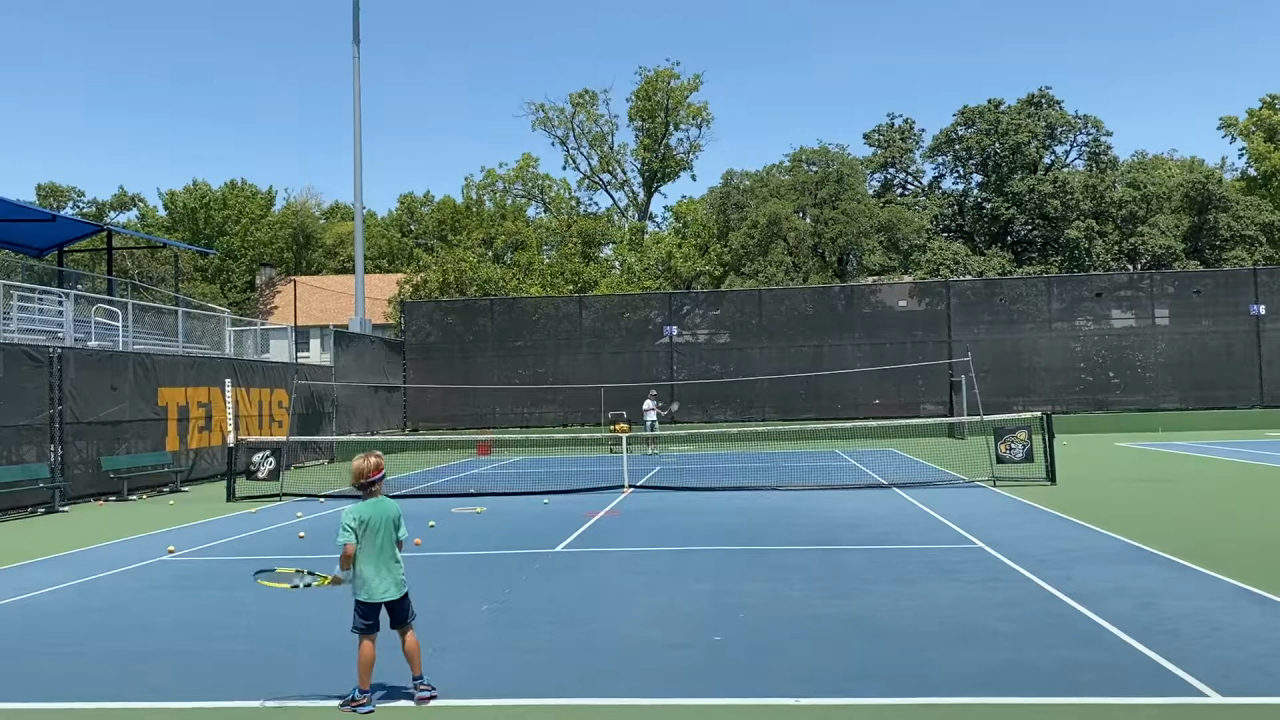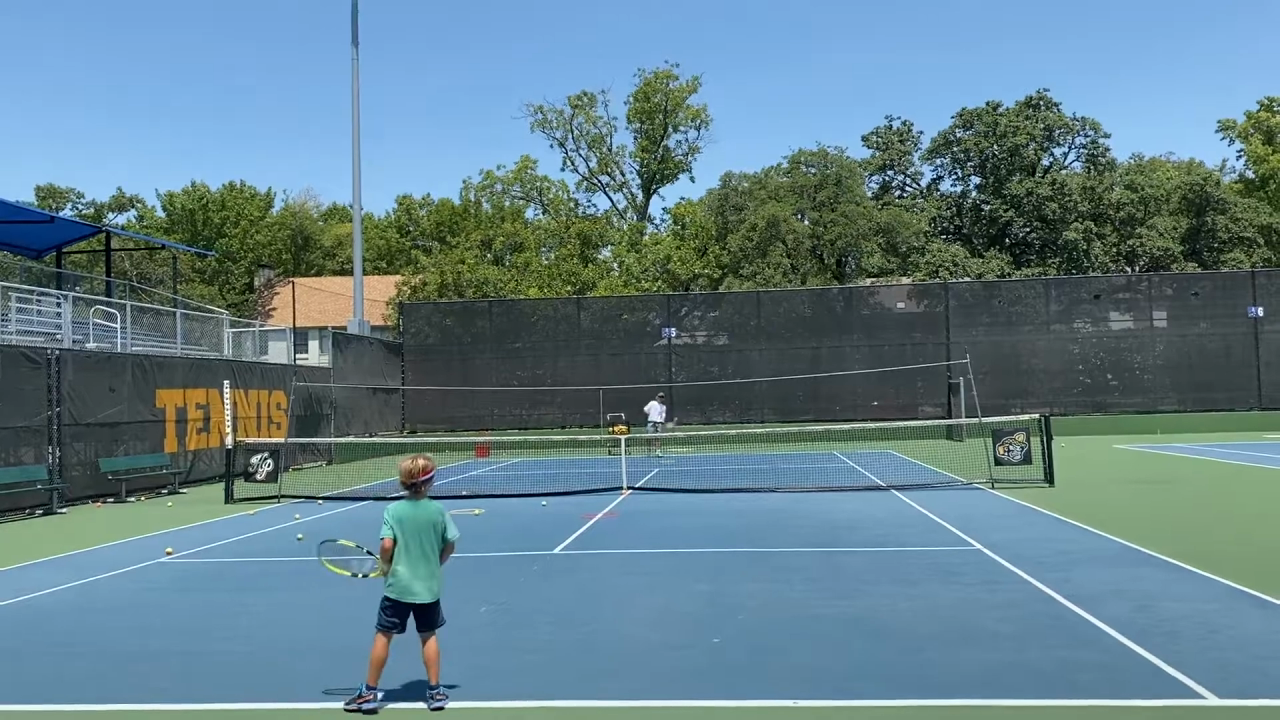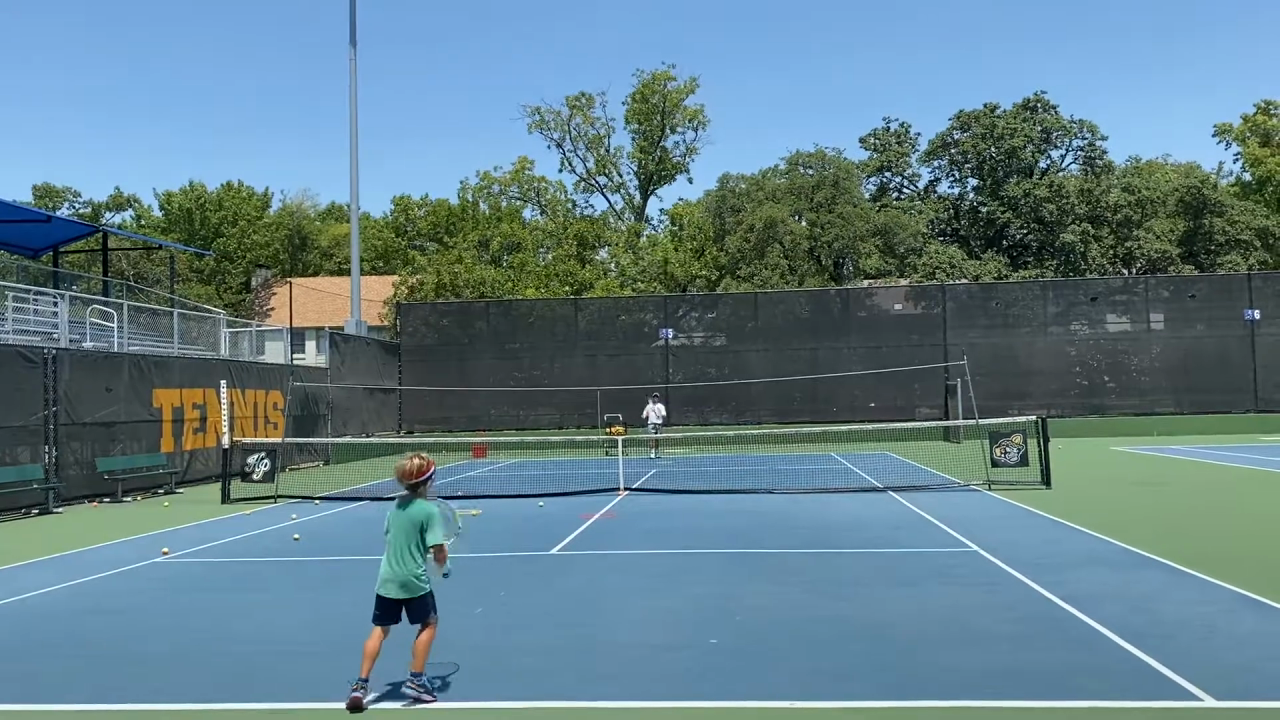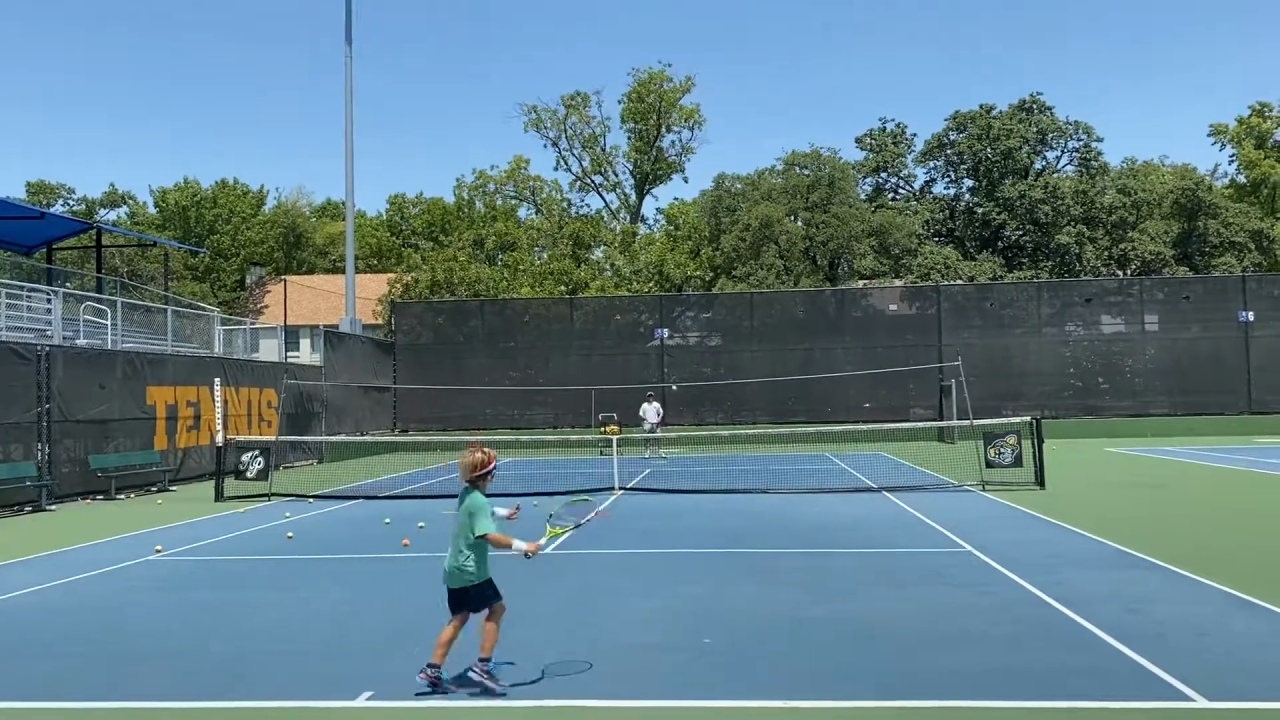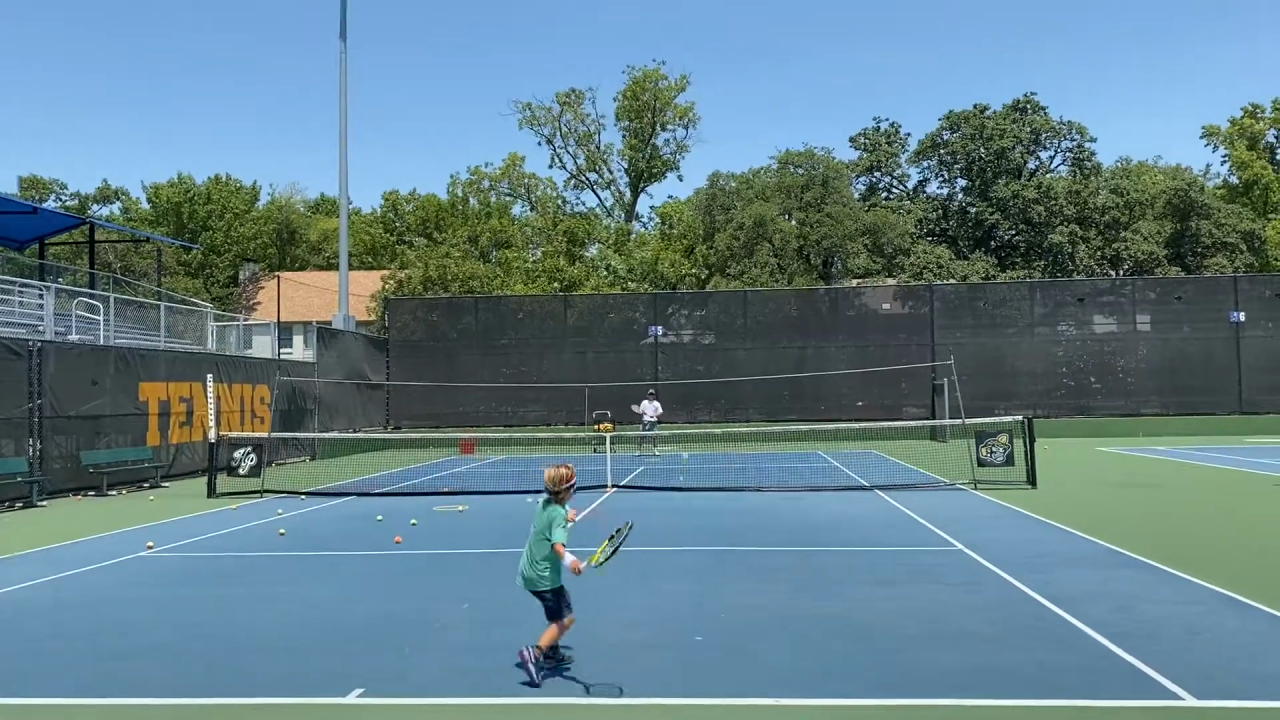
dt=0.5s
person 1, frame 1
left shoulder: (352, 512)
right shoulder: (394, 507)
left elbow: (349, 552)
right elbow: (400, 544)
left wrist: (341, 575)
left hip: (367, 586)
right hip: (395, 582)
left knee: (367, 638)
right knee: (406, 630)
left ankle: (363, 696)
right ankle: (420, 684)
person 1, frame 2
left shoulder: (394, 510)
right shoulder: (439, 511)
left elbow: (386, 547)
right elbow: (450, 546)
left wrist: (388, 567)
left hip: (398, 586)
right hip: (429, 586)
left knee: (383, 635)
right knee: (429, 637)
left ankle: (369, 693)
right ankle: (435, 692)
person 1, frame 3
left shoulder: (397, 504)
right shoulder: (429, 510)
right elbow: (438, 552)
right wrist: (442, 563)
left hip: (388, 579)
right hip: (415, 582)
left knee: (380, 630)
right knee: (429, 624)
left ankle: (360, 686)
right ankle: (415, 680)
person 1, frame 4
left shoulder: (465, 495)
right shoulder: (479, 503)
right elbow: (490, 537)
left wrist: (503, 513)
right wrist: (522, 546)
left hip: (456, 570)
right hip: (472, 573)
left knee: (458, 619)
right knee: (496, 608)
left ankle: (432, 671)
right ankle: (482, 665)
person 1, frame 5
left shoulder: (546, 502)
right shoulder: (558, 515)
right elbow: (557, 546)
left wrist: (567, 513)
right wrist: (570, 560)
left hip: (529, 571)
right hip: (543, 576)
left knee: (562, 600)
right knee: (565, 619)
left ankle: (551, 653)
right ankle: (535, 652)
